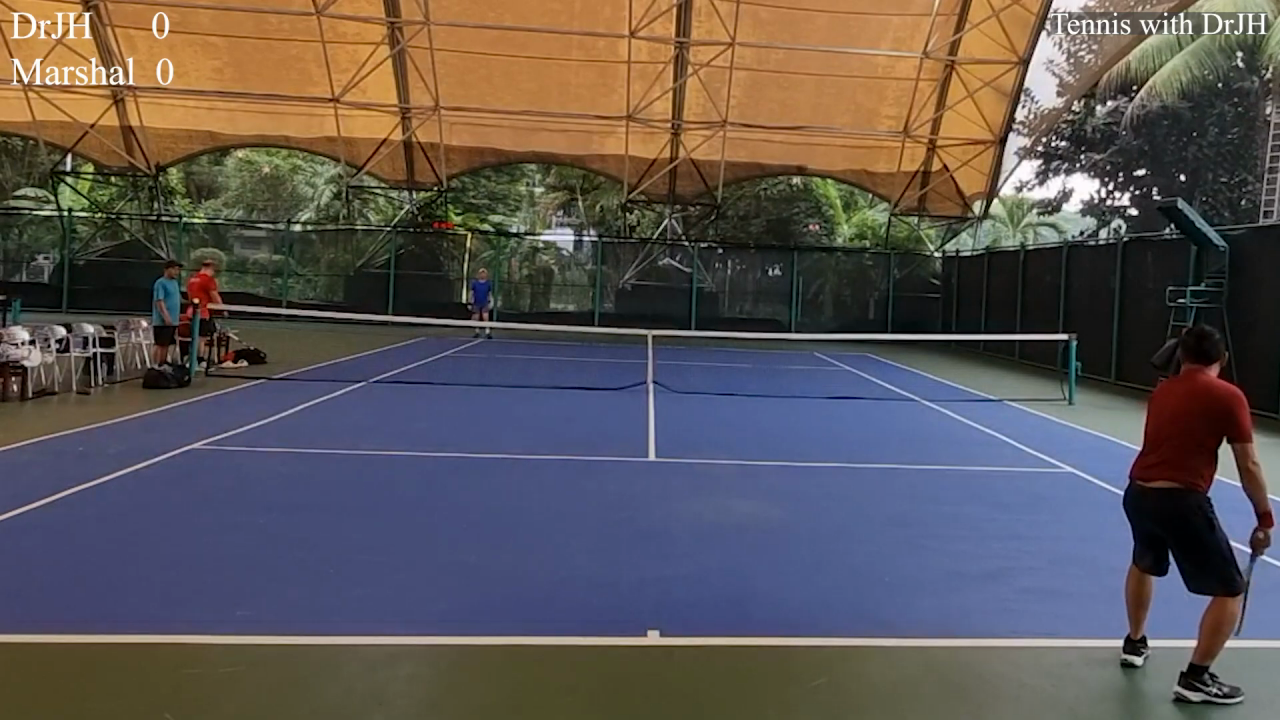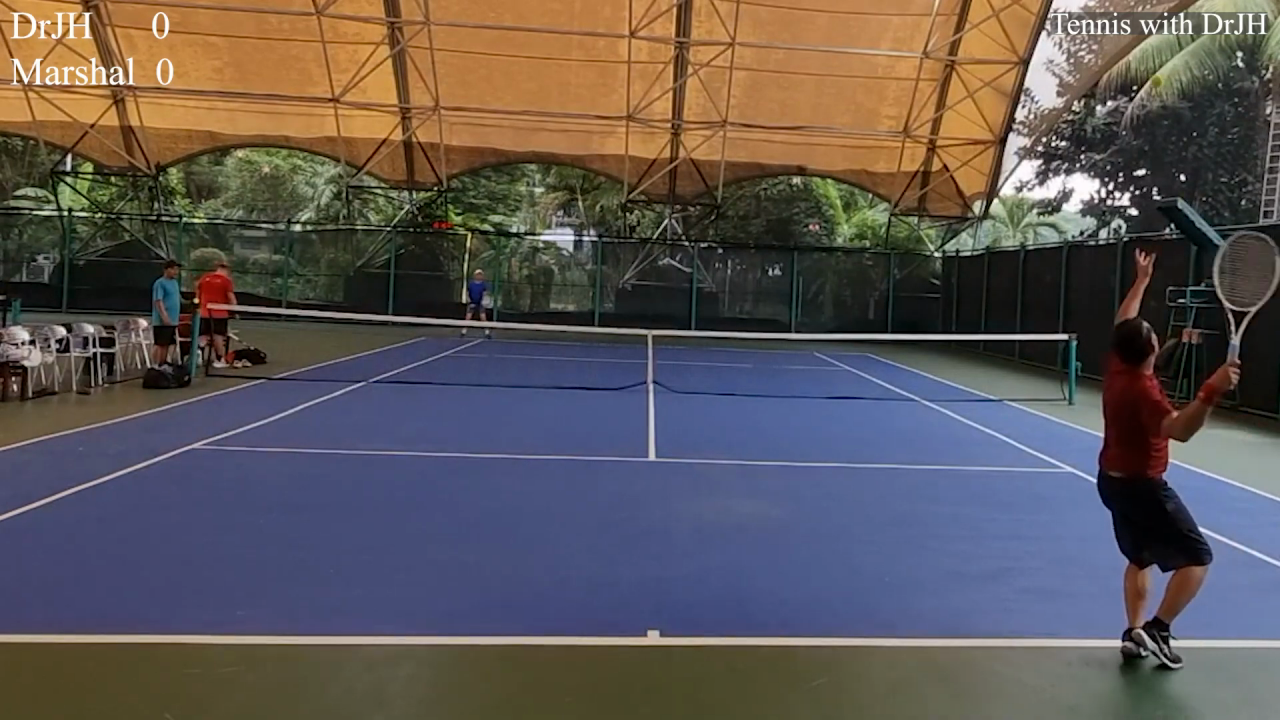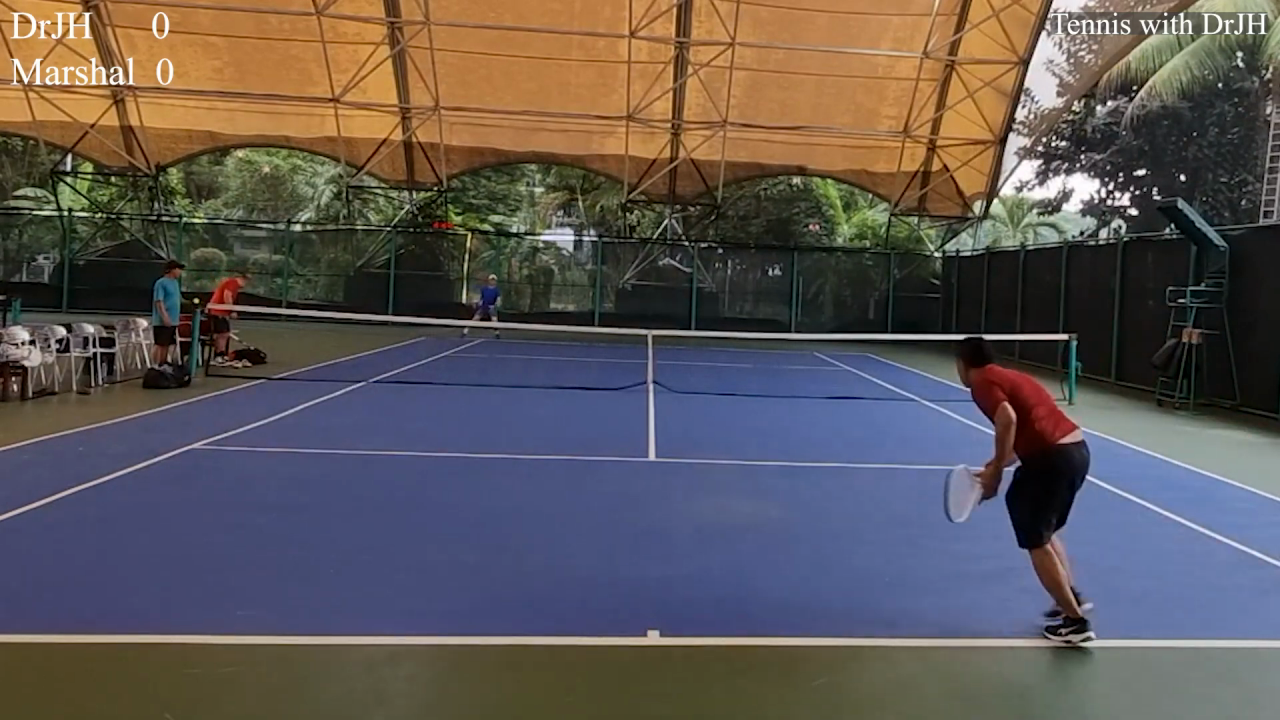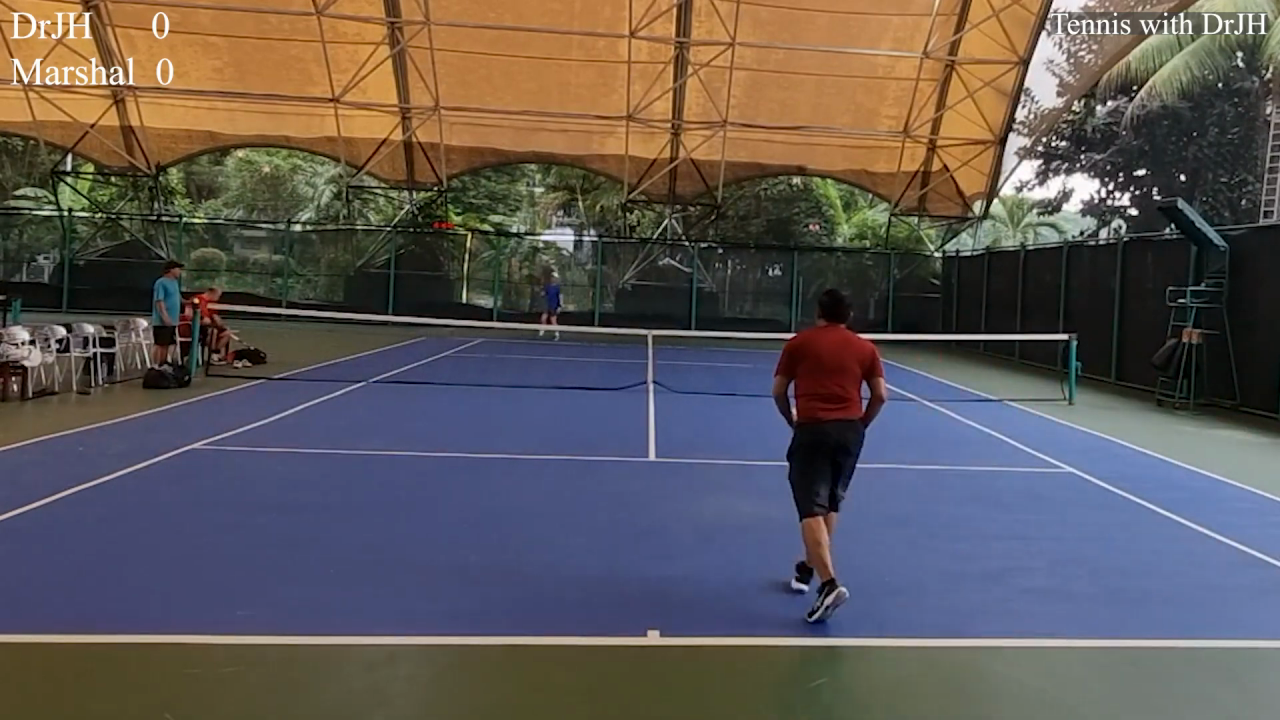
dt=1s
person 1, frame 1
left shoulder: (1161, 391)
right shoulder: (1229, 396)
right elbow: (1248, 464)
right wrist: (1265, 519)
left hip: (1138, 493)
right hip: (1181, 501)
left knee: (1143, 564)
right knee: (1230, 590)
left ankle: (1134, 643)
right ankle: (1195, 678)
person 1, frame 2
left shoulder: (1116, 366)
right shoulder: (1141, 389)
left elbow: (1124, 321)
right elbow: (1179, 430)
left wrist: (1142, 279)
right wrist: (1211, 391)
left hip: (1112, 481)
right hip: (1141, 487)
left knee: (1139, 560)
right knee: (1195, 558)
left ankle: (1134, 633)
right ankle: (1156, 628)
person 1, frame 3
left shoulder: (984, 383)
right shoulder: (1013, 377)
left elbow: (1007, 420)
left wrist: (994, 474)
right wrist: (996, 464)
left hip: (1048, 457)
right hip: (1076, 450)
left knee: (1035, 542)
right knee: (1042, 531)
left ankle: (1075, 622)
right ankle: (1071, 597)
person 1, frame 4
left shoulder: (798, 342)
right shoulder: (865, 347)
left elbow: (778, 392)
right elbow: (880, 395)
left wrist: (793, 421)
left hip: (812, 431)
right hip: (850, 431)
left knee: (812, 512)
right knee: (831, 505)
left ankle: (830, 583)
right ankle: (809, 569)
